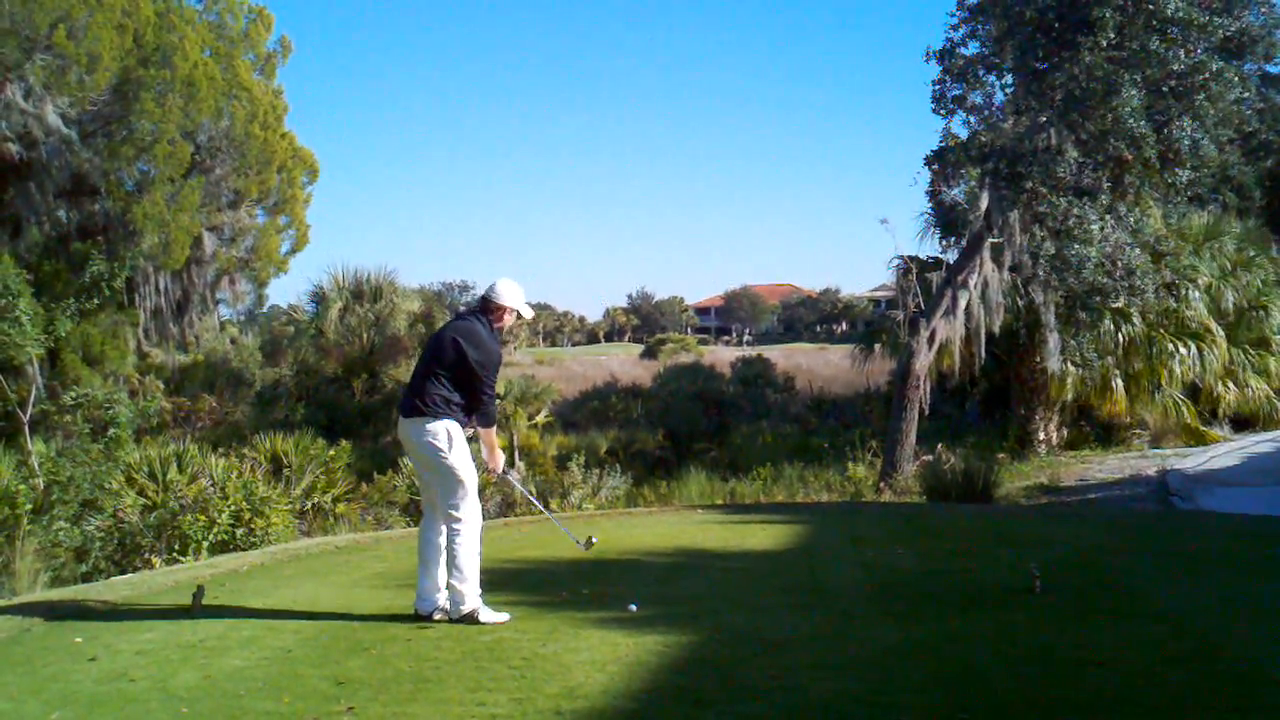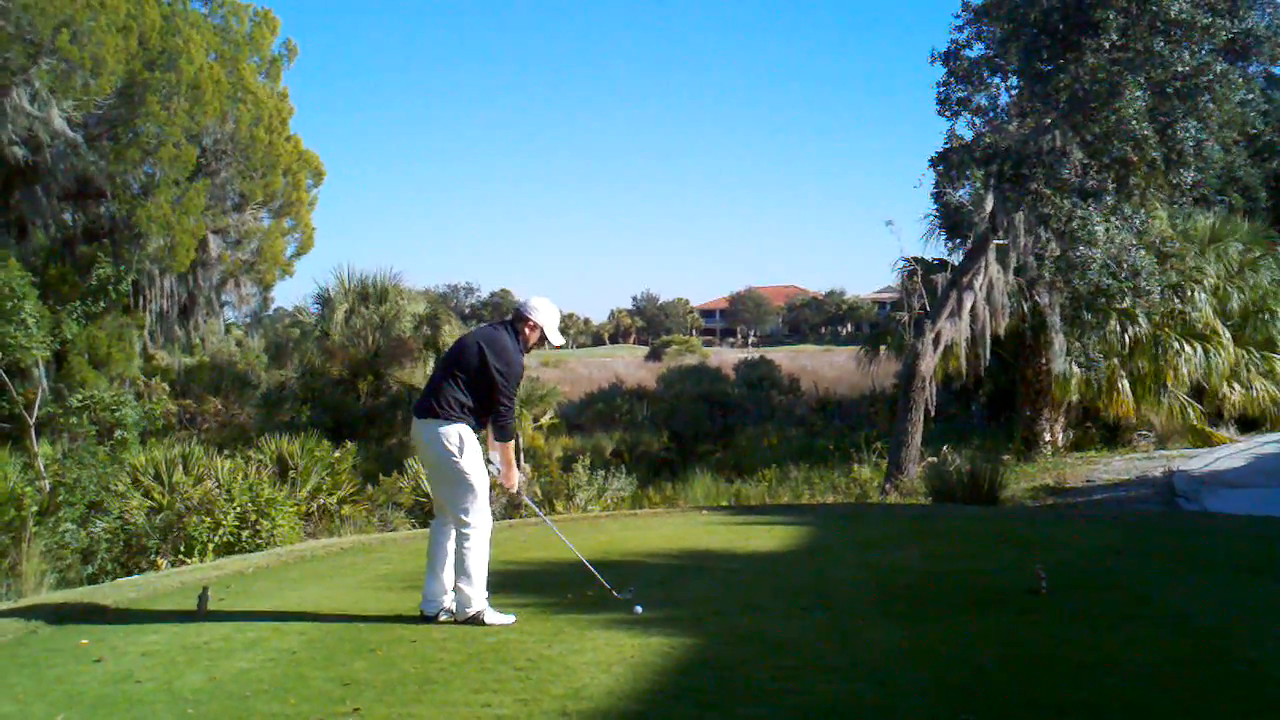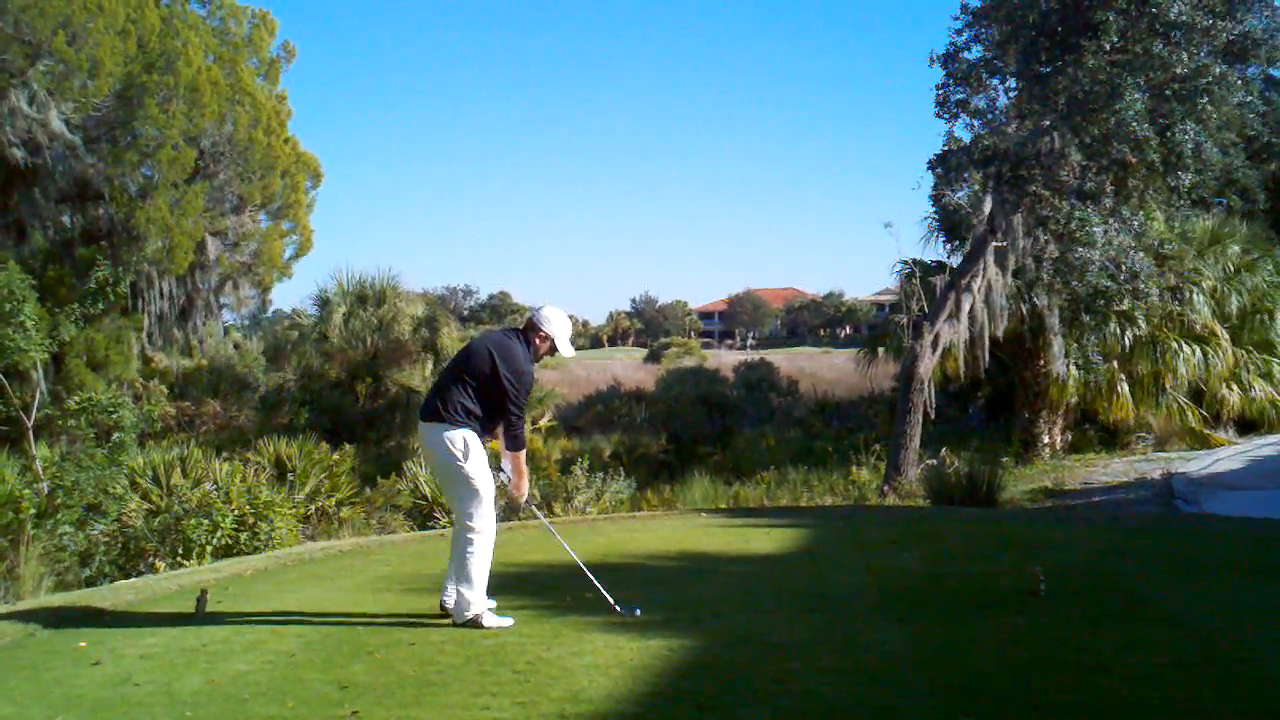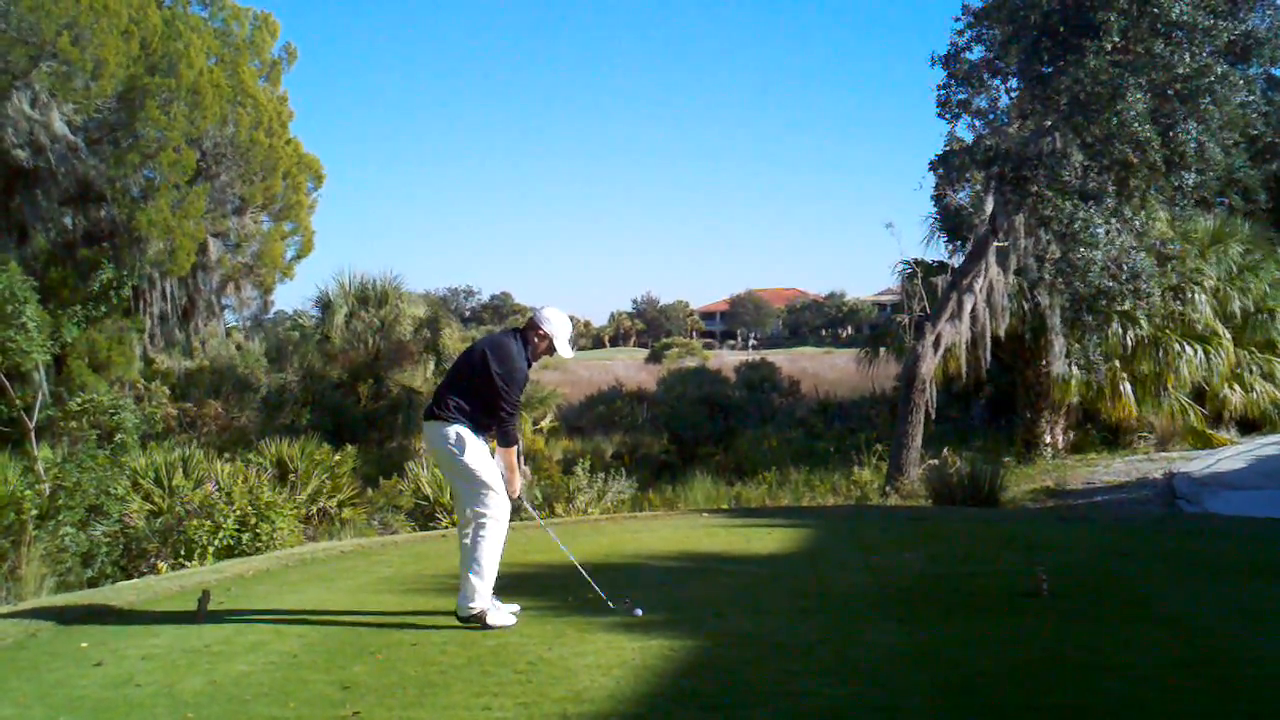
dt=0.5s
person 1, frame 1
left shoulder: (459, 326)
right shoulder: (484, 343)
right elbow: (485, 403)
left wrist: (481, 440)
right wrist: (494, 450)
left hip: (414, 423)
right hip: (437, 426)
left knee: (436, 514)
right knee: (464, 515)
left ankle: (430, 601)
right ankle: (465, 605)
person 1, frame 2
left shoulder: (489, 336)
right shoulder: (508, 354)
right elbow: (503, 415)
left wrist: (495, 450)
right wrist: (509, 466)
left hip: (427, 425)
right hip: (449, 430)
left knee: (447, 517)
right knee: (474, 520)
left ankle: (436, 603)
right ankle: (471, 607)
person 1, frame 3
left shoulder: (499, 341)
right shoulder: (518, 363)
right elbow: (514, 424)
left wrist: (507, 458)
right wrist: (520, 477)
left hip: (434, 428)
right hip: (453, 433)
left knee: (469, 516)
right knee: (479, 522)
left ankle: (454, 594)
right ankle: (469, 610)
person 1, frame 4
left shoulder: (504, 343)
right shoulder: (512, 359)
left elbow: (499, 414)
right elbow: (506, 421)
left wrist: (505, 464)
right wrist: (512, 472)
left hip: (451, 429)
right hip: (455, 431)
left knee: (475, 515)
right knee: (494, 509)
left ankle: (479, 597)
right ankle: (475, 604)
